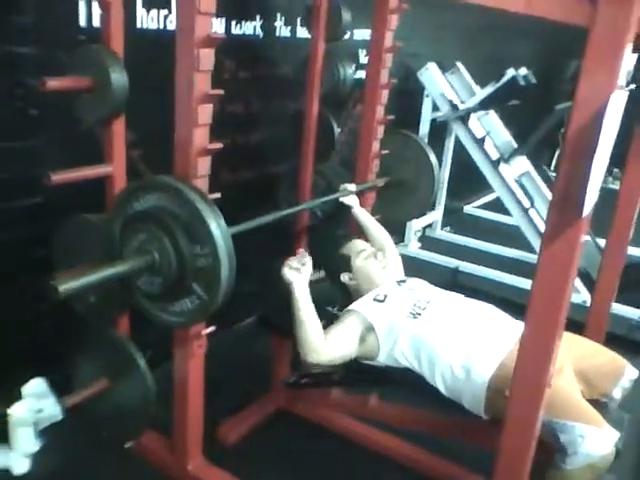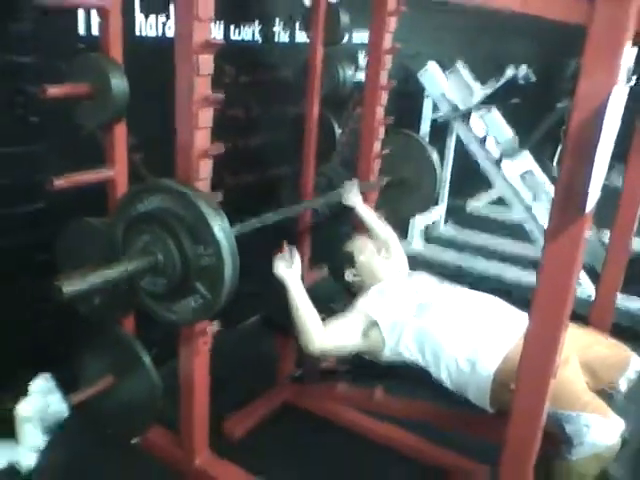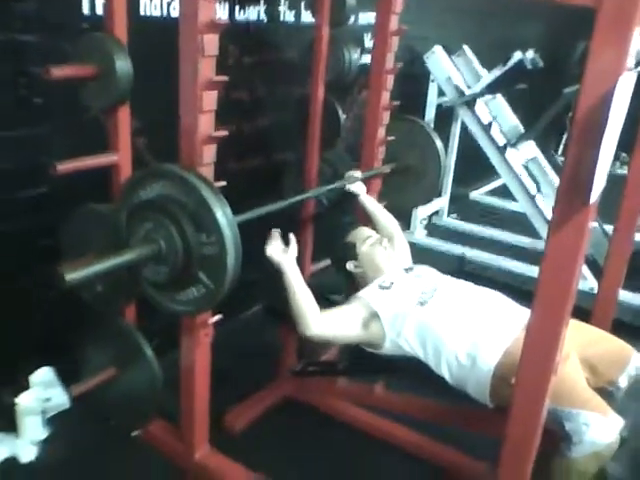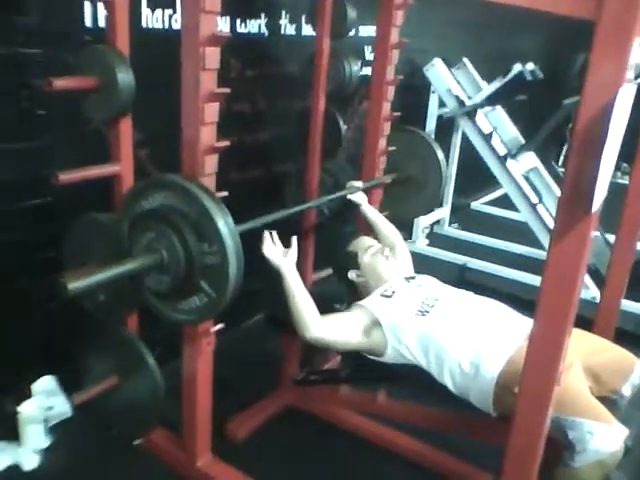
dt=0.1s
person 1, frame 1
left shoulder: (400, 284)
right shoulder: (362, 319)
left elbow: (387, 247)
right elbow: (316, 353)
left wrist: (357, 209)
right wrist: (299, 285)
left hip: (523, 338)
right hip: (498, 371)
right knee: (592, 447)
person 1, frame 2
left shoulder: (404, 278)
right shoulder: (367, 315)
left elbow: (392, 243)
right elbow: (316, 342)
left wrist: (360, 207)
right wrist: (292, 281)
right hip: (501, 363)
right knee: (599, 437)
person 1, frame 3
left shoulder: (406, 271)
right shoulder: (368, 308)
left elbow: (396, 233)
right elbow: (314, 326)
left wrist: (364, 197)
right wrist: (288, 267)
left hip: (530, 326)
right hip: (504, 359)
right knee: (598, 434)
person 1, frame 4
left shoulder: (408, 281)
right shoulder: (370, 317)
left elbow: (397, 243)
right elbow: (314, 330)
left wrist: (365, 207)
right wrist: (287, 269)
left hip: (533, 334)
right hip: (506, 367)
right knee: (602, 444)
